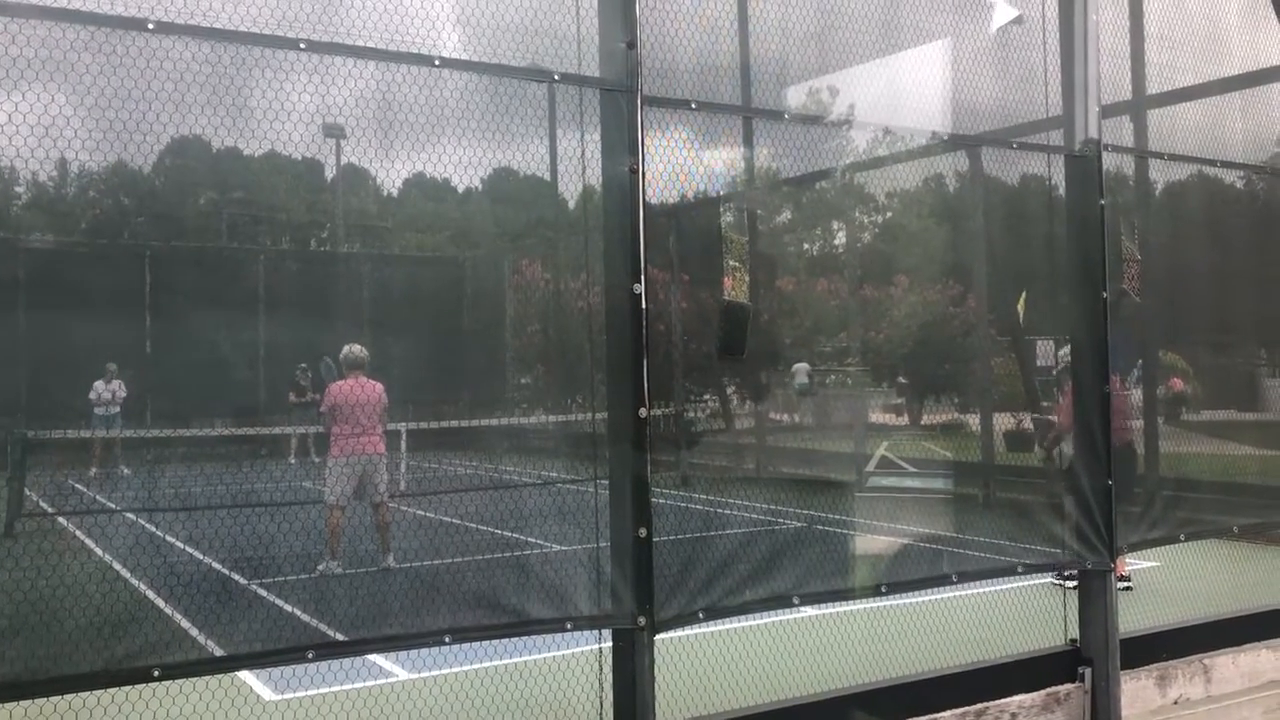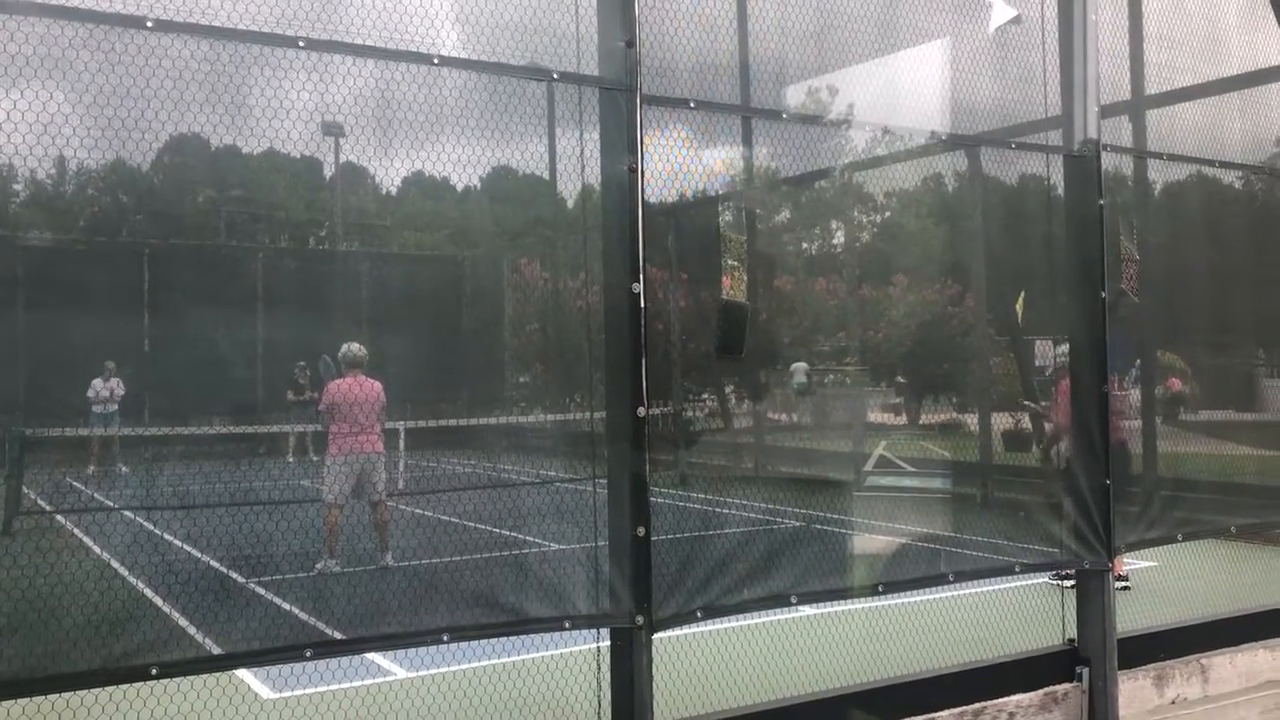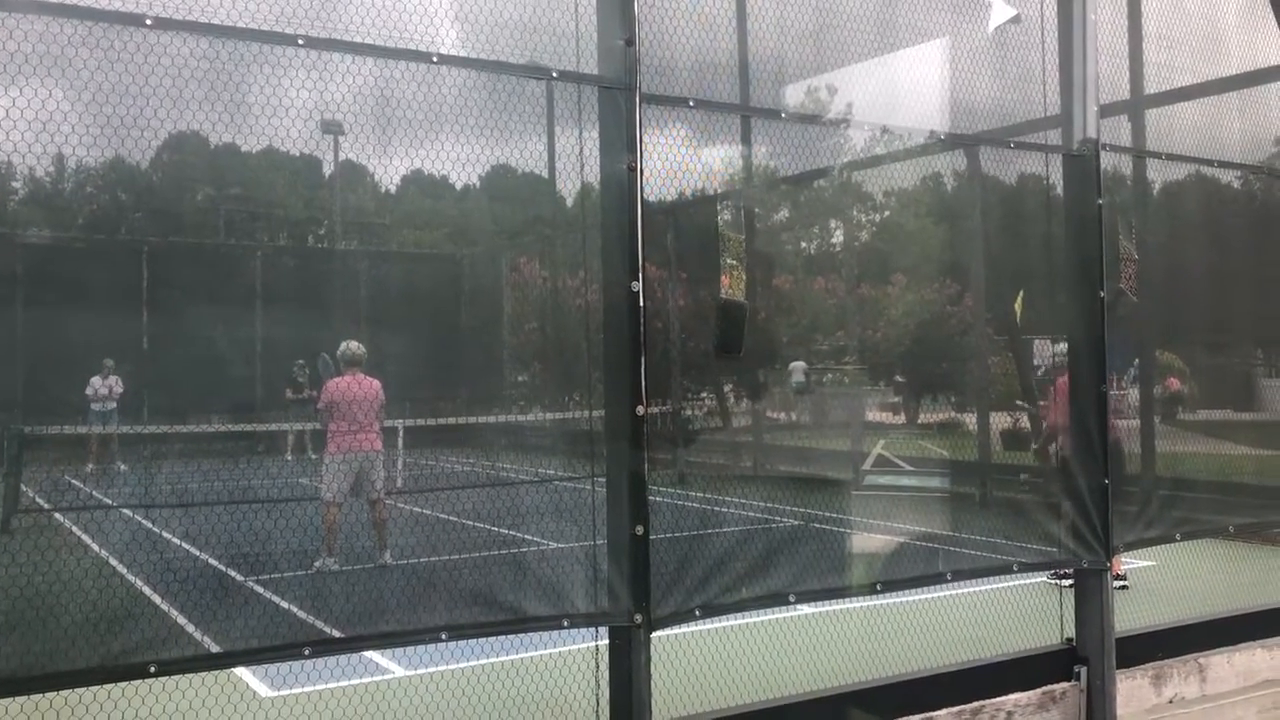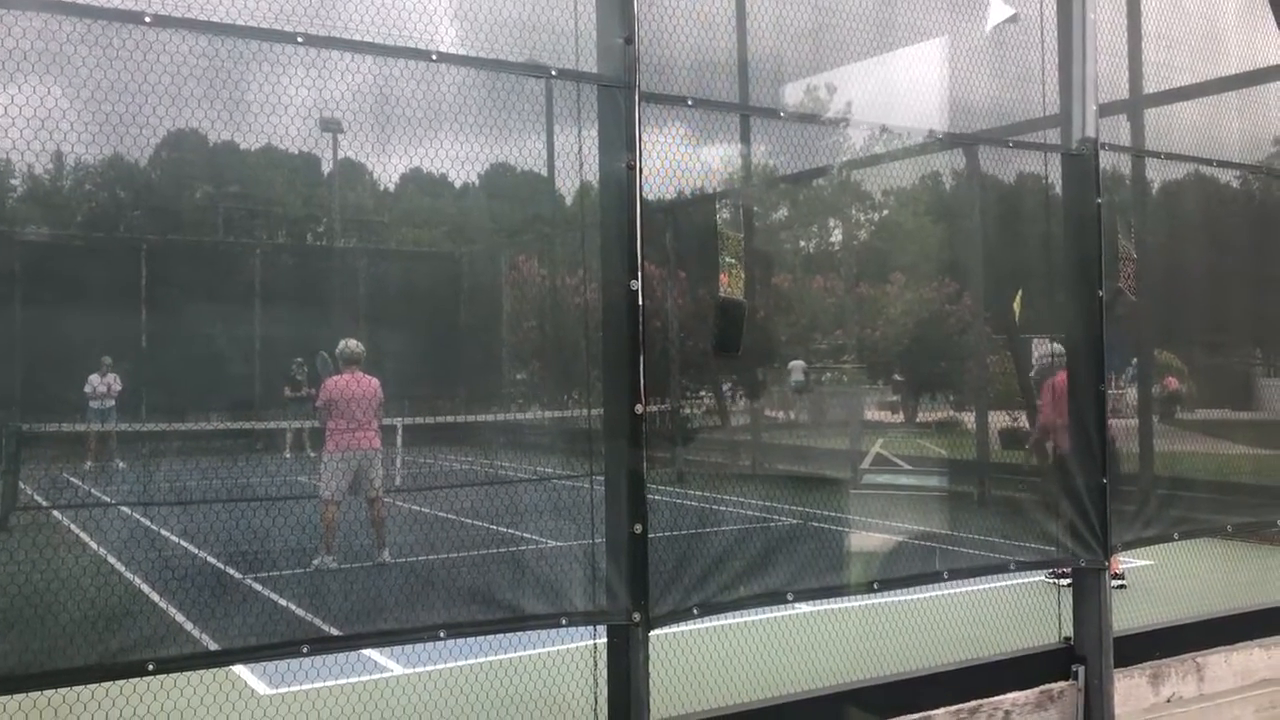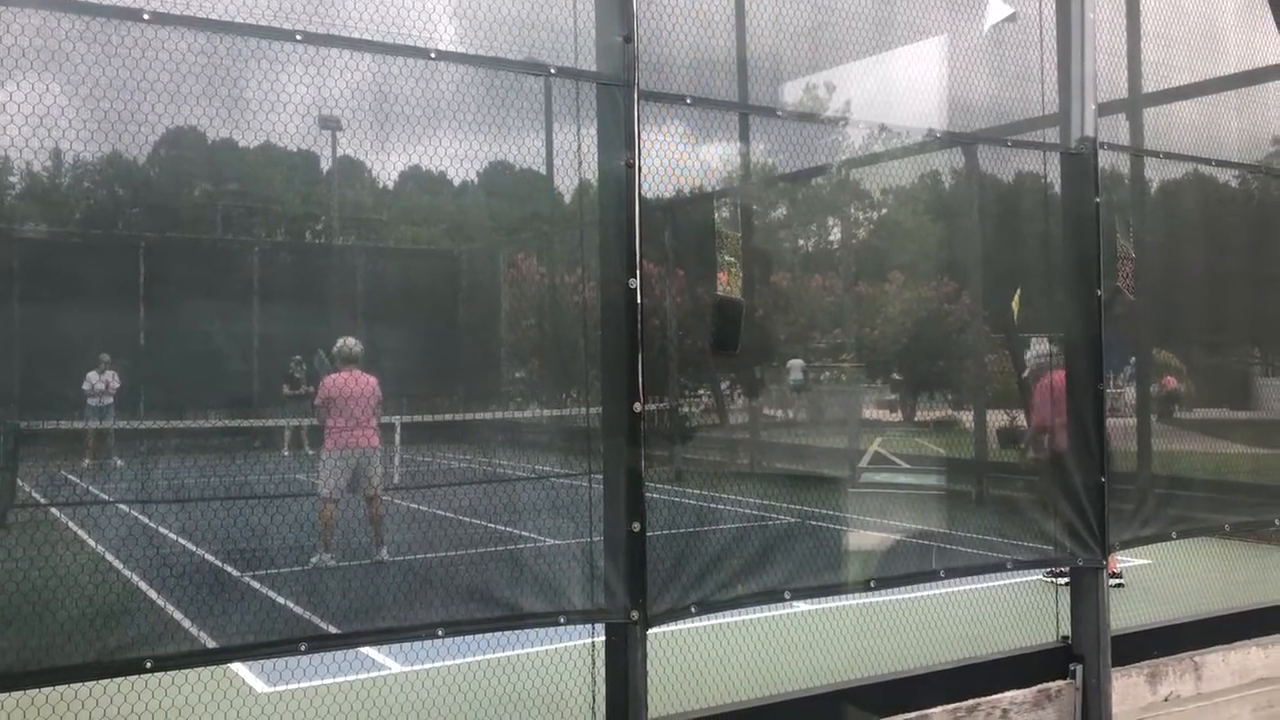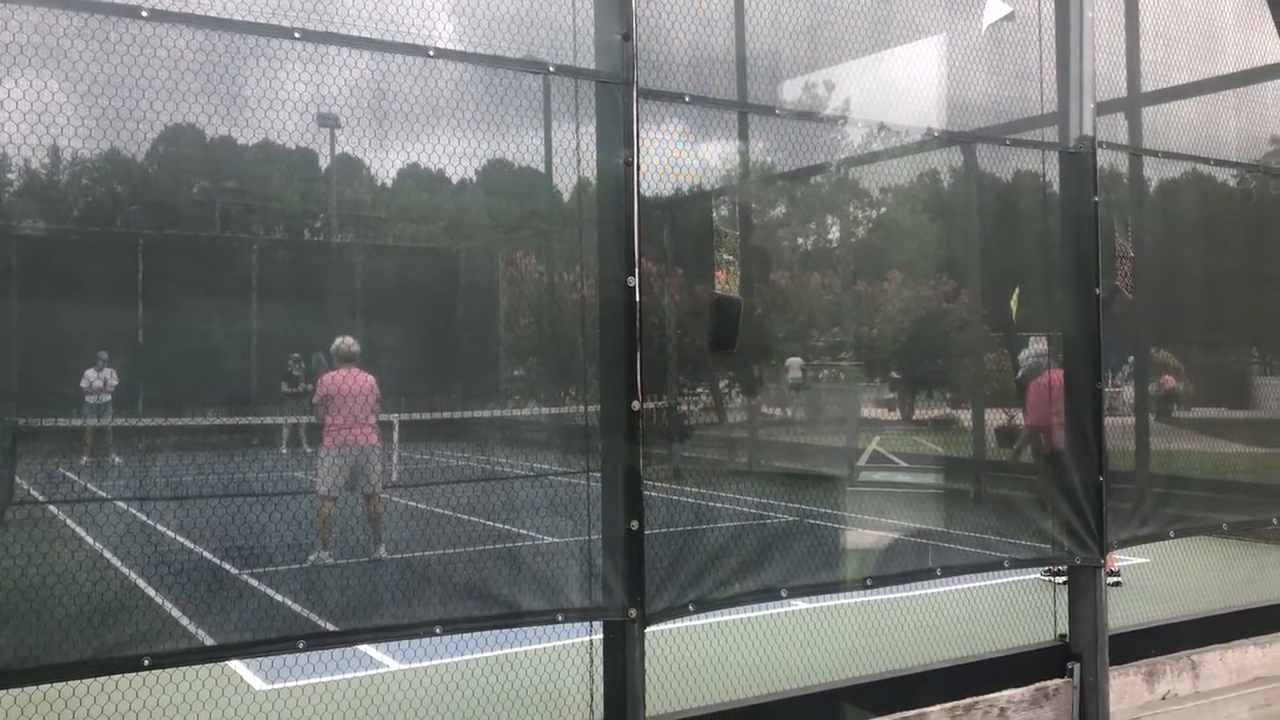
dt=0.1s
person 1, frame 1
left shoulder: (1075, 386)
right shoulder: (1114, 382)
left elbow: (1064, 427)
right elbow: (1125, 418)
left wrist: (1048, 447)
right hip: (1124, 451)
left ankle: (1074, 570)
right ankle: (1121, 572)
person 1, frame 2
left shoulder: (1066, 386)
left elbow: (1061, 427)
right elbow: (1117, 414)
left wrist: (1046, 448)
right hip: (1117, 450)
left ankle: (1071, 570)
right ankle: (1118, 571)
person 1, frame 3
left shoulder: (1061, 385)
left elbow: (1056, 426)
left wrist: (1040, 448)
right hip: (1111, 449)
left ankle: (1069, 569)
right ankle: (1116, 571)
person 1, frame 4
left shoulder: (1052, 384)
left elbow: (1046, 426)
left wrist: (1033, 446)
left hip: (1071, 453)
left ankle: (1067, 569)
right ankle: (1115, 570)
person 1, frame 5
left shoulder: (1045, 384)
left elbow: (1040, 425)
left wrist: (1028, 446)
left hip: (1067, 452)
left ankle: (1064, 568)
right ankle: (1112, 569)
person 1, frame 6
left shoulder: (1038, 384)
left elbow: (1034, 425)
left wrist: (1018, 448)
left hip: (1061, 450)
left ankle: (1062, 566)
right ankle: (1110, 566)
person 2, frame 1
left shoulder: (334, 390)
right shoulder: (379, 389)
left elbow: (329, 425)
right elbow: (383, 423)
left hip: (343, 453)
right hip: (375, 451)
left knee: (335, 507)
right knee: (381, 504)
left ankle: (333, 560)
right ankle: (387, 556)
person 2, frame 2
left shoulder: (333, 388)
right shoulder: (377, 387)
left elbow: (327, 423)
right elbow: (381, 420)
left hip: (341, 452)
right hip: (373, 450)
left knee: (333, 505)
right knee: (379, 502)
left ankle: (331, 559)
right ankle: (385, 554)
person 2, frame 3
left shoulder: (331, 387)
right shoulder: (376, 386)
left elbow: (326, 422)
right elbow: (380, 419)
left hip: (340, 450)
right hip: (371, 448)
left knee: (332, 503)
right knee: (377, 501)
left ankle: (329, 557)
right ankle: (384, 552)
person 2, frame 4
left shoulder: (330, 384)
right shoulder: (374, 384)
left elbow: (324, 420)
right elbow: (379, 417)
left hip: (339, 448)
right hip: (370, 446)
left knee: (330, 501)
right knee: (376, 499)
left ankle: (328, 555)
right ankle: (382, 550)
person 2, frame 5
left shoulder: (328, 383)
right shoulder: (372, 382)
left elbow: (323, 418)
left hip: (338, 446)
right hip: (369, 444)
left knee: (328, 499)
right knee: (374, 497)
left ankle: (326, 553)
right ankle: (380, 549)
person 2, frame 6
left shoulder: (326, 380)
right shoulder: (370, 380)
left elbow: (321, 416)
left hip: (337, 443)
right hip: (368, 441)
left knee: (326, 496)
right knee: (372, 495)
left ankle: (324, 551)
right ankle: (378, 547)
